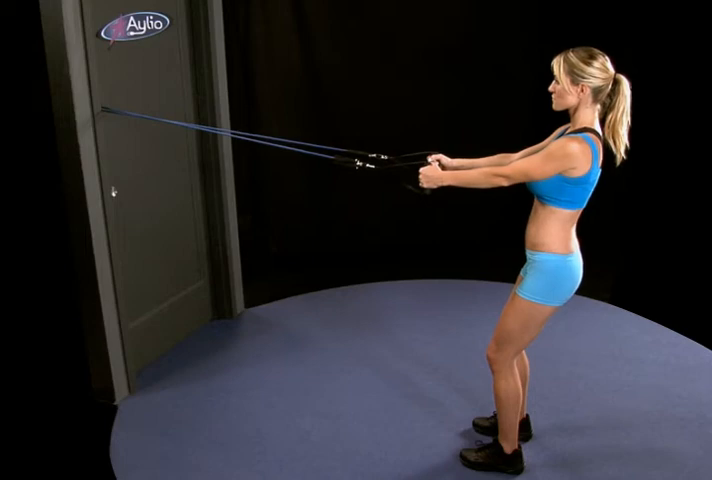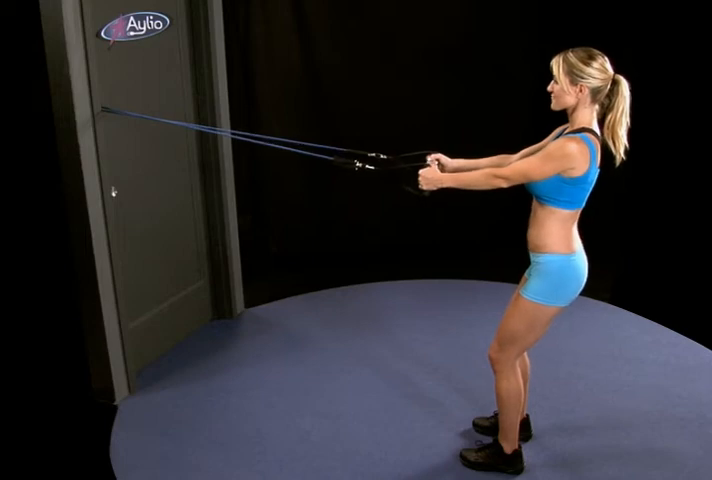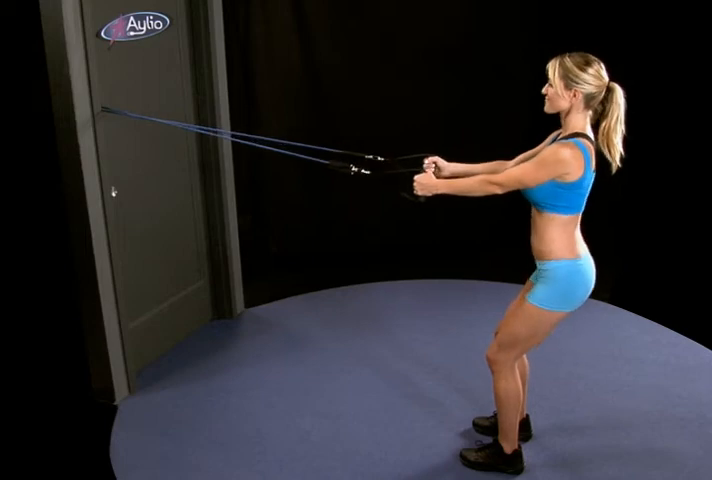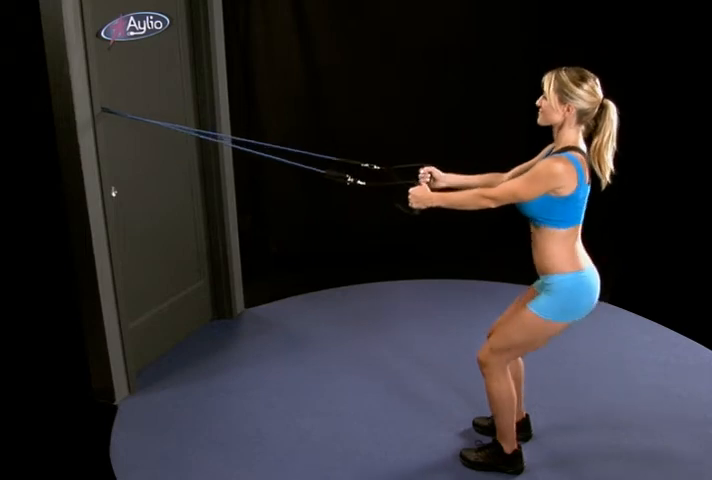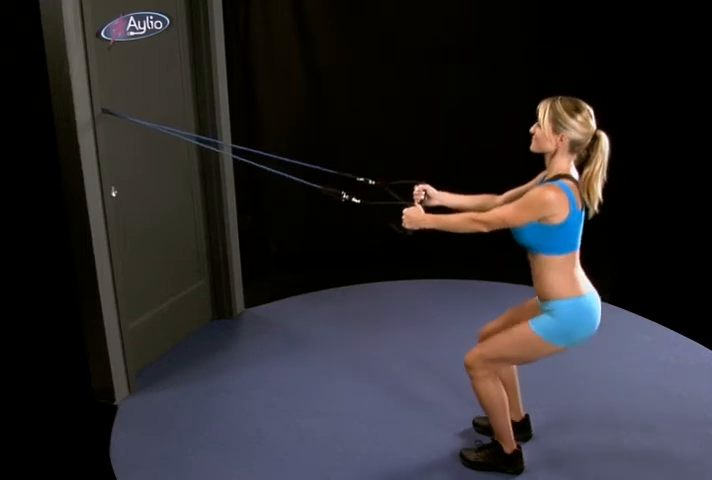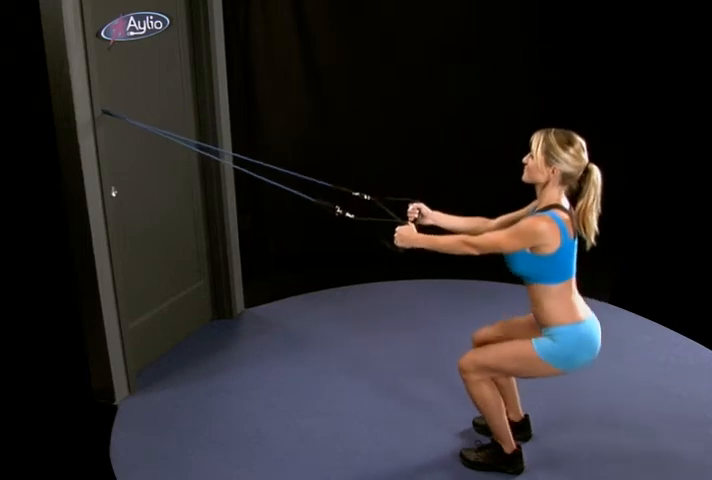
dt=0.2s
person 1, frame 1
left shoulder: (576, 147)
right shoulder: (572, 134)
left elbow: (504, 176)
right elbow: (513, 159)
left wrist: (443, 179)
right wrist: (454, 163)
left hip: (551, 268)
right hip: (548, 262)
left knee: (499, 355)
right knee: (511, 345)
left ankle: (507, 451)
right ankle: (516, 420)
person 1, frame 2
left shoulder: (574, 147)
right shoulder: (571, 133)
left elbow: (503, 178)
right elbow: (512, 160)
left wrist: (442, 181)
right wrist: (454, 164)
left hip: (555, 269)
right hip: (553, 263)
left knee: (502, 355)
right knee: (512, 345)
left ankle: (507, 452)
right ankle: (516, 420)
person 1, frame 3
left shoulder: (568, 152)
right shoulder: (567, 139)
left elbow: (498, 184)
right elbow: (509, 166)
left wrist: (437, 187)
right wrist: (452, 168)
left hip: (563, 275)
right hip: (560, 267)
left knee: (500, 356)
right knee: (507, 340)
left ankle: (507, 452)
right ankle: (516, 419)
person 1, frame 4
left shoulder: (560, 167)
right shoulder: (562, 153)
left elbow: (491, 198)
right elbow: (503, 179)
left wrist: (432, 199)
right wrist: (447, 179)
left hip: (567, 288)
right hip: (563, 280)
left knee: (491, 358)
right knee: (500, 338)
left ankle: (507, 452)
right ankle: (516, 419)
person 1, frame 5
left shoulder: (552, 196)
right shoulder: (556, 180)
left elbow: (484, 222)
right elbow: (496, 201)
left wrist: (425, 220)
right wrist: (441, 197)
left hip: (568, 313)
right hip: (564, 302)
left knee: (477, 362)
right knee: (490, 338)
left ankle: (507, 452)
right ankle: (516, 420)
person 1, frame 6
left shoulder: (543, 226)
right shoulder: (549, 209)
left elbow: (475, 246)
right elbow: (490, 226)
left wrist: (417, 240)
right wrist: (434, 217)
left hip: (568, 340)
right hip: (564, 326)
left knee: (471, 366)
right knee: (483, 340)
left ankle: (507, 452)
right ankle: (516, 420)
